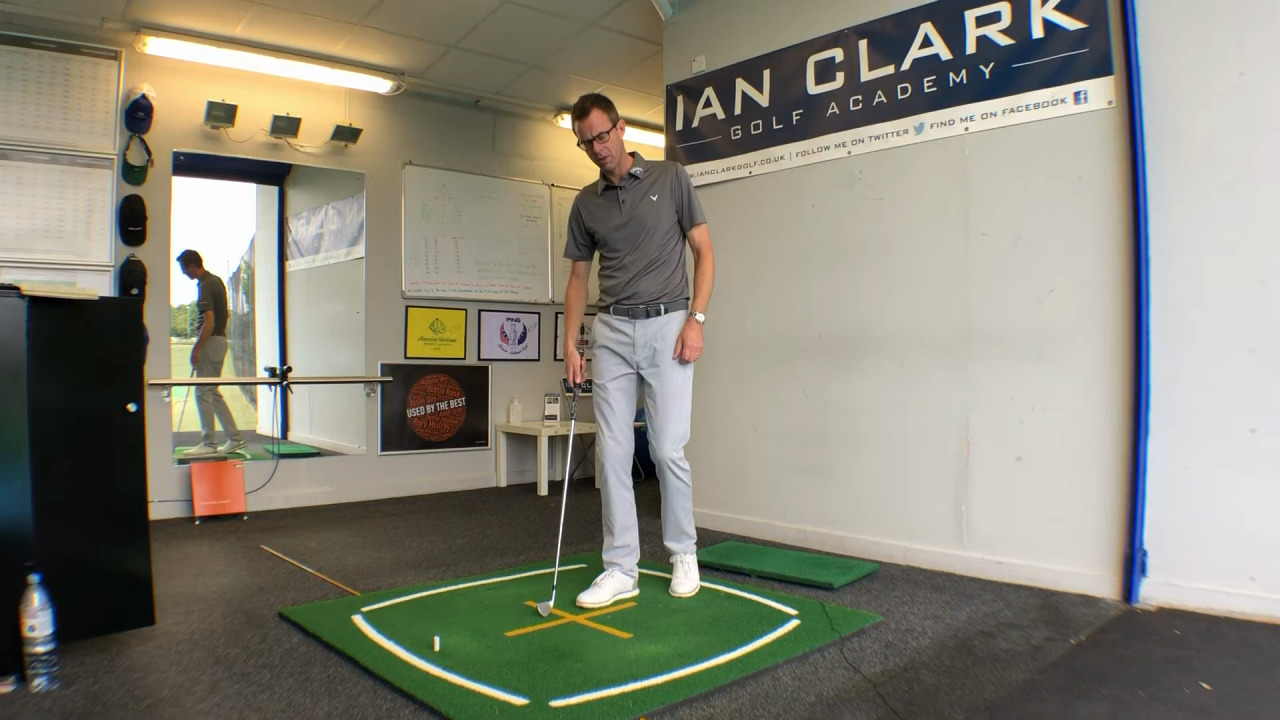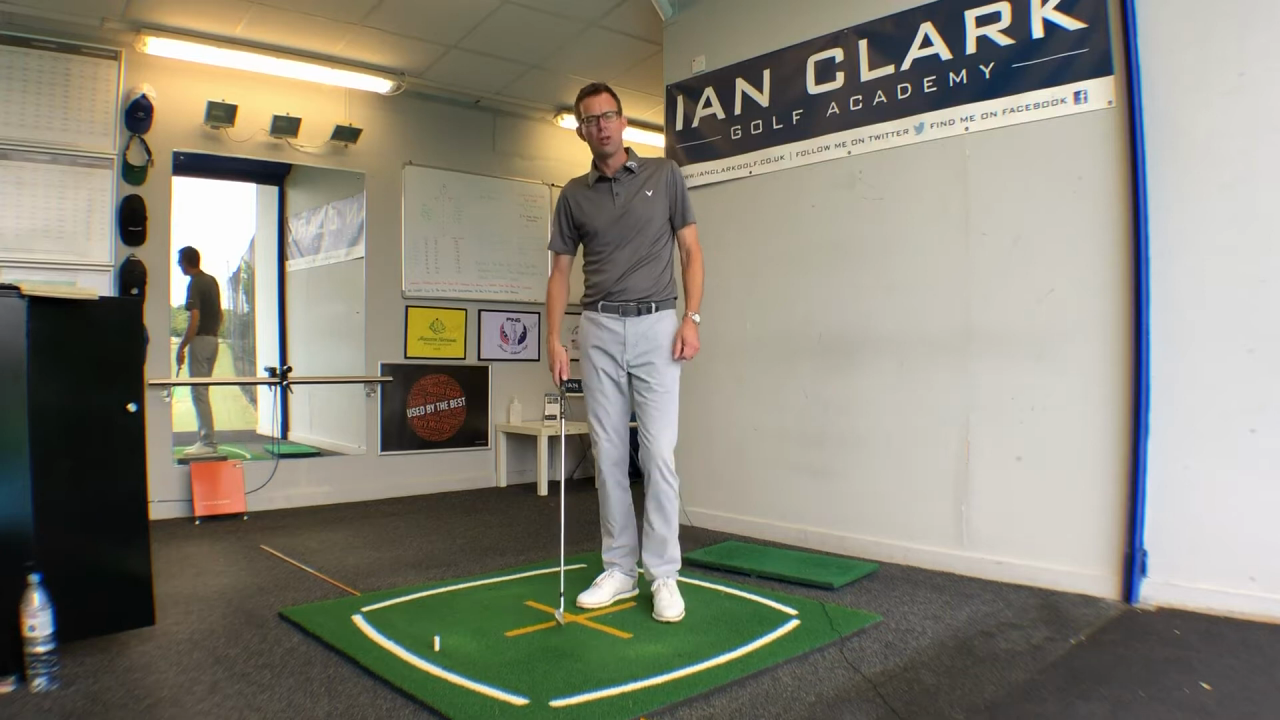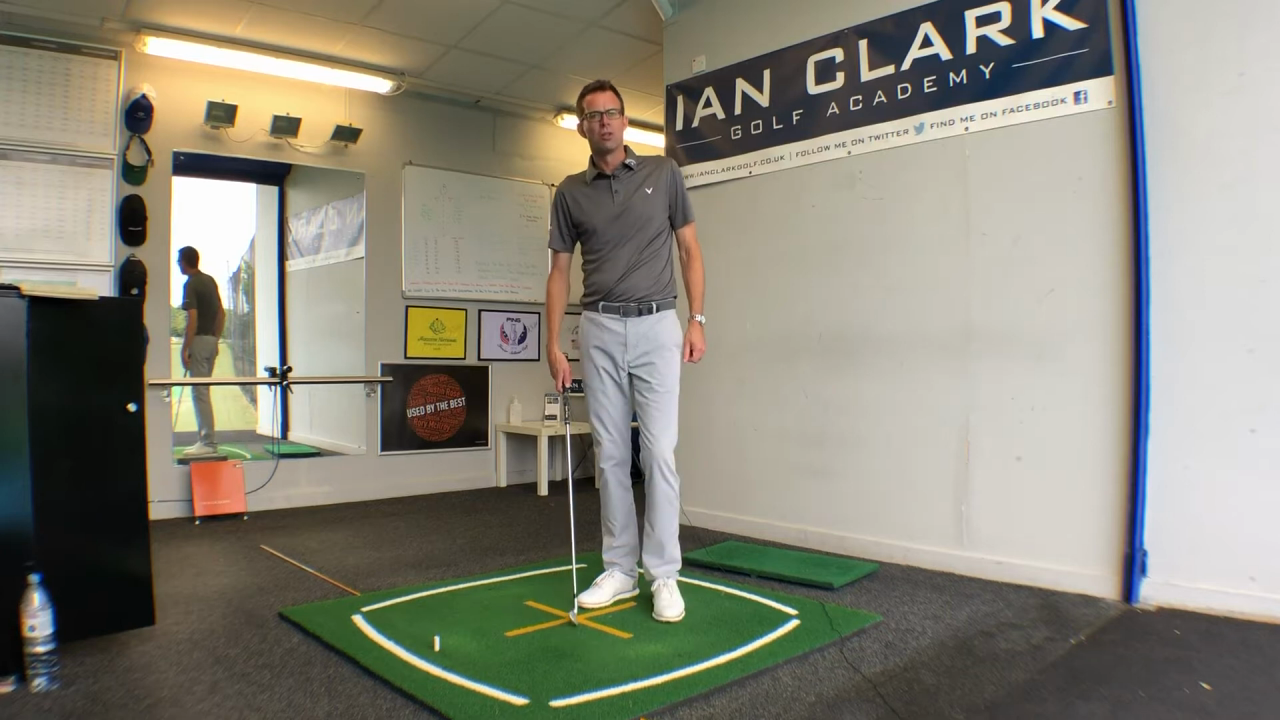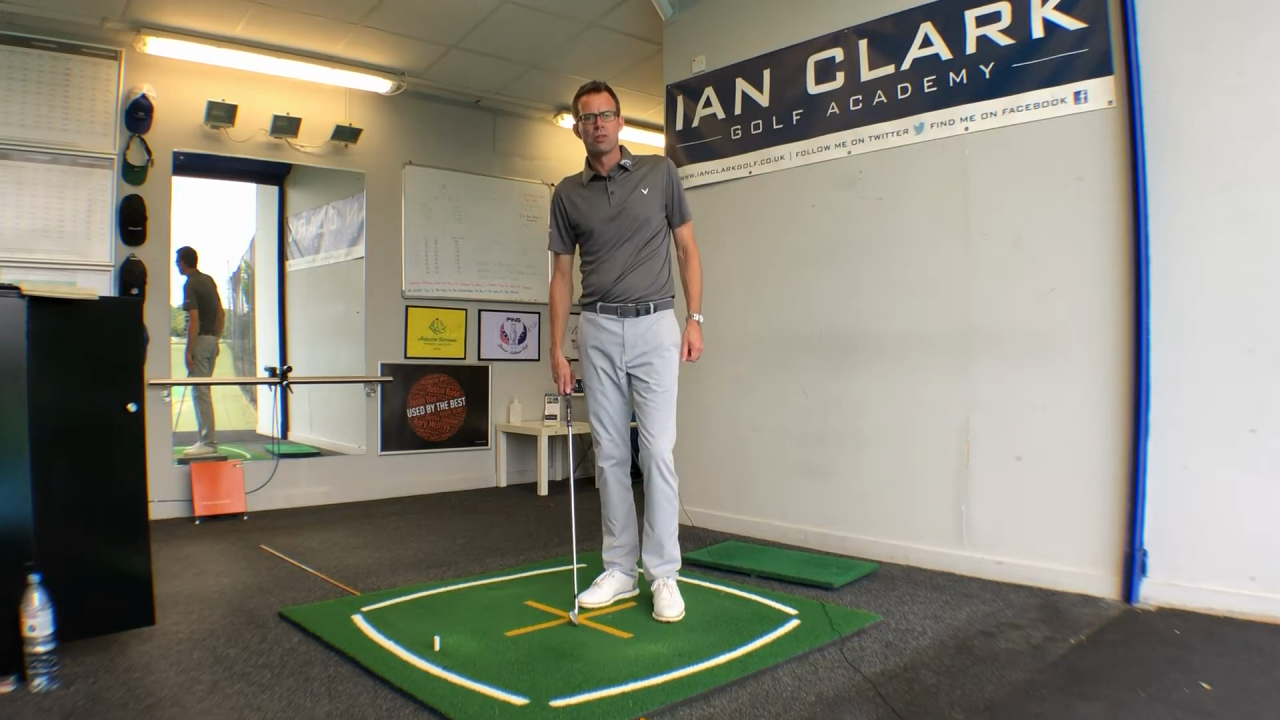
dt=0.5s
person 1, frame 1
left shoulder: (670, 177)
right shoulder: (585, 203)
left elbow: (703, 252)
right elbow: (578, 276)
left wrist: (695, 320)
right wrist: (570, 343)
left hip: (666, 326)
right hip: (611, 333)
left knee: (668, 450)
right knee: (613, 453)
left ankle: (681, 552)
right ankle: (621, 568)
person 1, frame 2
left shoulder: (664, 174)
right shoulder: (573, 194)
left elbow: (691, 251)
right elbow: (560, 270)
left wrist: (690, 317)
right wrist: (554, 340)
left hip: (656, 324)
right hip: (599, 328)
left knee: (659, 452)
right knee: (609, 454)
left ankle: (663, 575)
right ankle: (620, 568)
person 1, frame 3
left shoulder: (664, 173)
right shoulder: (570, 192)
left elbow: (690, 250)
right elbow: (559, 272)
left wrist: (696, 320)
right wrist: (553, 345)
left hip: (656, 326)
right hip: (600, 329)
left knee: (659, 452)
right knee: (611, 455)
left ankle: (664, 575)
right ankle: (620, 569)
person 1, frame 4
left shoulder: (659, 172)
right shoulder: (568, 193)
left elbow: (687, 249)
right elbow: (562, 274)
left wrist: (694, 319)
right wrist: (557, 350)
left hip: (654, 325)
right hip: (598, 330)
left knee: (657, 451)
right knee: (610, 454)
left ankle: (664, 574)
right ankle: (620, 568)
person 2, frame 1
left shoulder: (205, 286)
right shoulder: (216, 280)
left elbow: (209, 322)
left wrist: (196, 349)
left hip: (211, 341)
right hip: (220, 339)
left knee: (203, 393)
right knee: (213, 392)
left ankle: (208, 443)
right ankle: (235, 437)
person 2, frame 2
left shoulder: (194, 285)
right shoulder: (211, 281)
left elbow: (194, 321)
right elbow: (219, 314)
left wrist: (181, 348)
left hip: (201, 340)
right hip: (213, 339)
left knee: (199, 392)
right knee: (201, 391)
left ankle: (208, 443)
right ankle: (205, 439)
person 2, frame 3
left shoulder: (191, 284)
right shoulder: (210, 280)
left elbow: (192, 320)
right elbow: (221, 314)
left wrist: (184, 350)
left hip: (199, 340)
right hip: (211, 339)
left knee: (200, 392)
right knee: (202, 391)
left ankle: (208, 442)
right ankle: (205, 439)
person 2, frame 4
left shoulder: (191, 285)
right shoulder: (208, 280)
left elbow: (194, 320)
right elbow: (220, 313)
left wrist: (188, 351)
left hip: (200, 340)
right hip: (211, 338)
left knee: (201, 392)
right knee: (202, 390)
left ankle: (208, 442)
right ankle: (205, 439)
